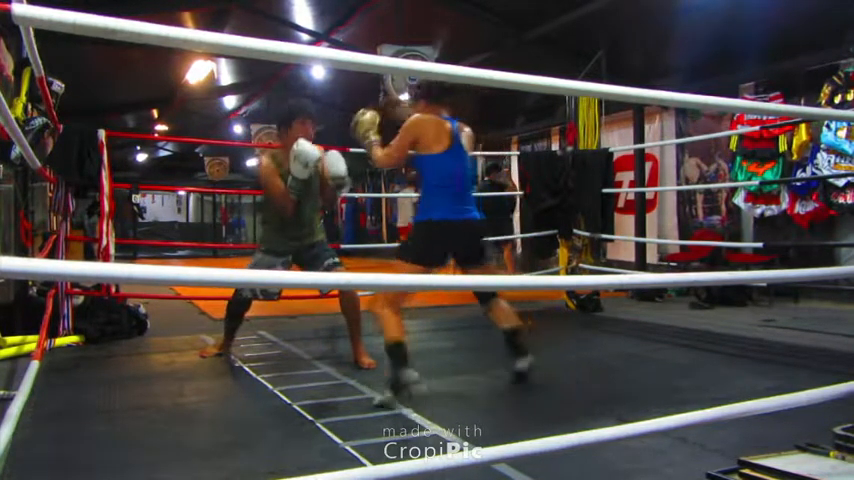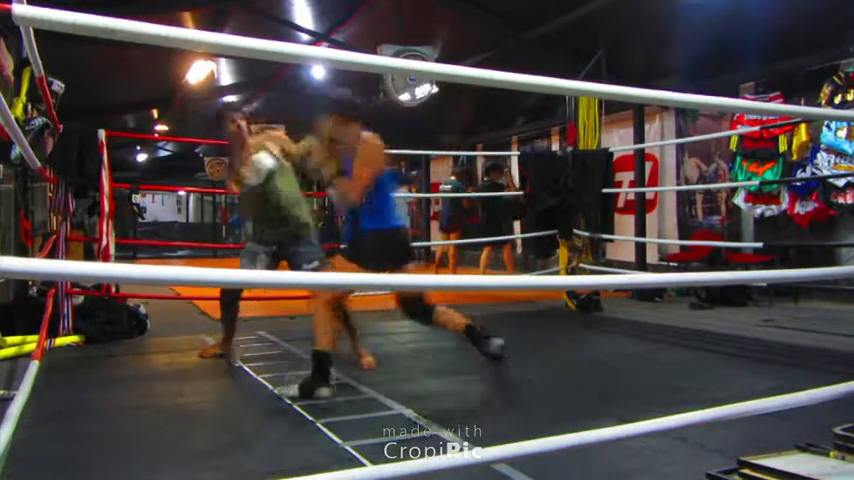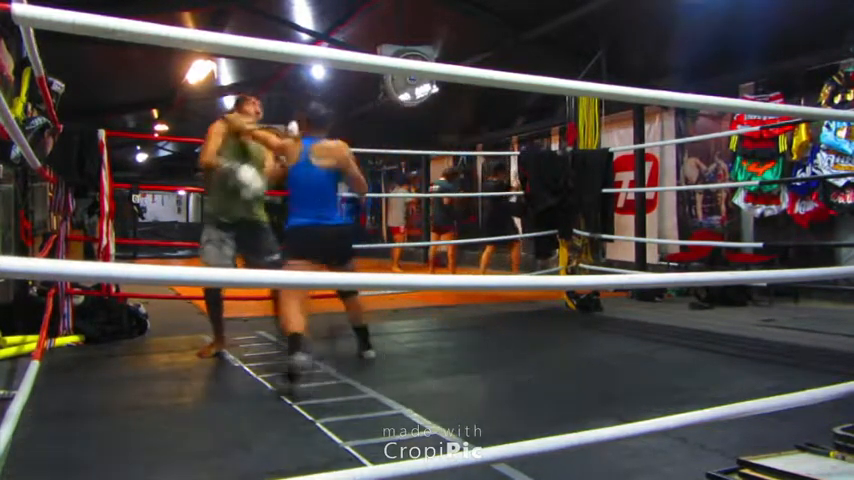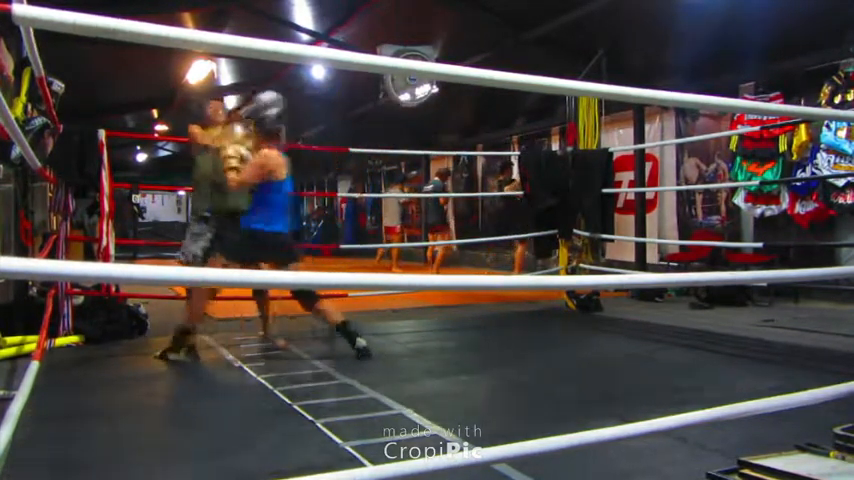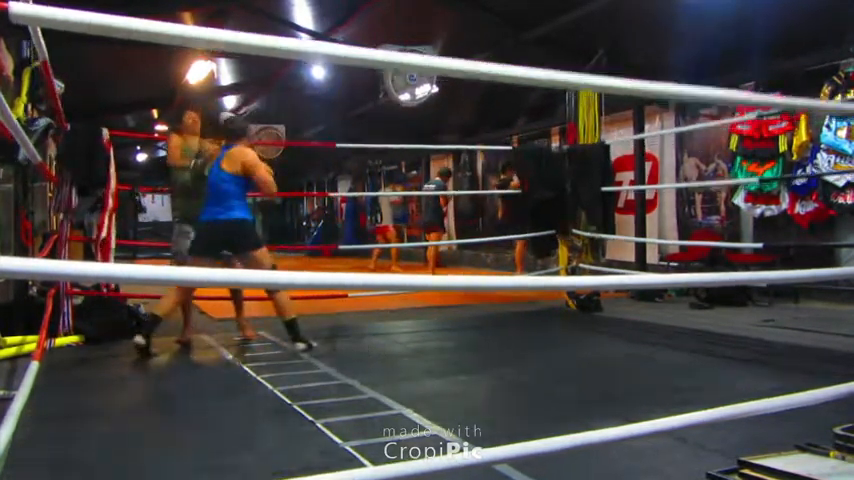
dt=0.3s
person 1, frame 1
left shoulder: (421, 123)
right shoulder: (466, 132)
left elbow: (384, 162)
left wrist: (369, 136)
left hip: (435, 228)
right hip: (469, 226)
left knee: (386, 304)
right knee: (489, 296)
left ankle: (403, 370)
right ankle: (520, 356)
person 1, frame 2
left shoulder: (367, 143)
right shoulder: (351, 145)
left elbow: (352, 197)
left wrist: (333, 174)
right wrist: (327, 153)
left hip: (376, 236)
right hip: (391, 236)
left knee: (324, 300)
right knee: (418, 307)
left ankle: (319, 380)
right ankle: (486, 340)
person 1, frame 3
left shoulder: (290, 146)
right shoulder: (338, 148)
left elbow: (257, 133)
right elbow: (361, 189)
left wrist: (234, 121)
left hip: (301, 233)
right hip: (337, 231)
left knee: (292, 299)
right knee: (348, 290)
left ankle: (296, 352)
right ankle: (365, 346)
person 1, frame 4
left shoulder: (265, 157)
right shoulder: (281, 159)
left elbow: (235, 184)
left wrist: (230, 162)
left hip: (252, 235)
right hip: (279, 239)
right knee: (308, 297)
right ankle: (354, 339)
person 1, frame 5
left shoulder: (217, 150)
right shoulder: (245, 154)
right elbow: (270, 190)
right wrist: (265, 171)
left hip: (207, 227)
right hip: (239, 227)
left knee: (183, 287)
left ankle: (145, 334)
right ankle: (297, 338)
person 2, frame 1
left shoulder: (317, 154)
right shoulder: (268, 164)
left elbow: (328, 196)
right elbow: (287, 207)
left wrist: (337, 180)
right wrist: (298, 173)
left hip: (312, 239)
right hip: (275, 243)
right knee: (243, 294)
left ankle: (358, 348)
right ankle: (226, 342)
person 2, frame 2
left shoulder: (273, 139)
right shoulder: (233, 168)
left elbow: (306, 156)
right elbow: (245, 210)
right wrist: (251, 184)
left hip: (297, 229)
right hip: (263, 235)
right knee: (230, 287)
left ankle: (358, 346)
right ankle: (226, 342)
person 2, frame 3
left shoulder: (261, 143)
right shoulder: (220, 128)
left elbow: (270, 175)
right elbow: (205, 159)
right wrist: (234, 171)
left hip: (253, 218)
right hip: (220, 219)
right ankle: (218, 339)
person 2, frame 4
left shoulder: (235, 132)
right shoulder: (196, 131)
right elbow: (210, 143)
left hip: (236, 210)
right hip: (206, 211)
right knee: (193, 269)
right ankle: (187, 330)
person 2, frame 5
left shoulder: (210, 142)
right shoulder: (176, 140)
right elbow: (174, 162)
right wrist: (199, 161)
right hip: (189, 217)
left knee: (231, 268)
left ankle: (241, 320)
right ankle: (187, 327)
